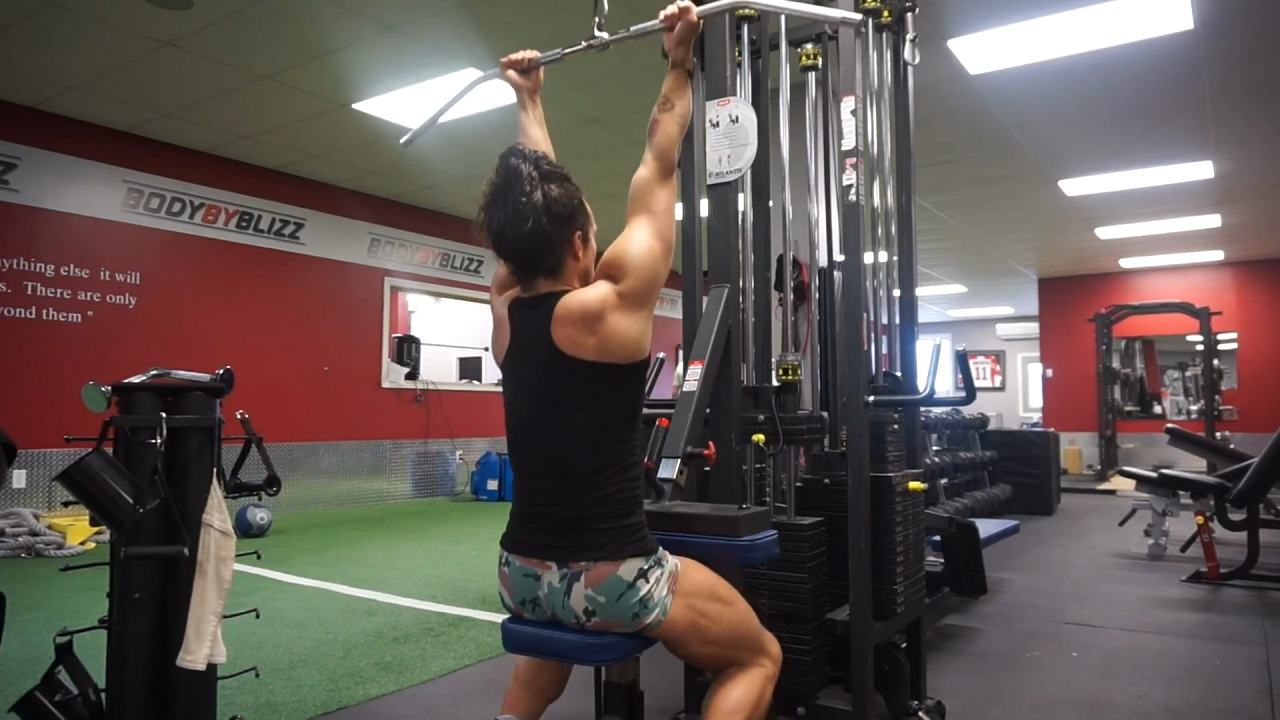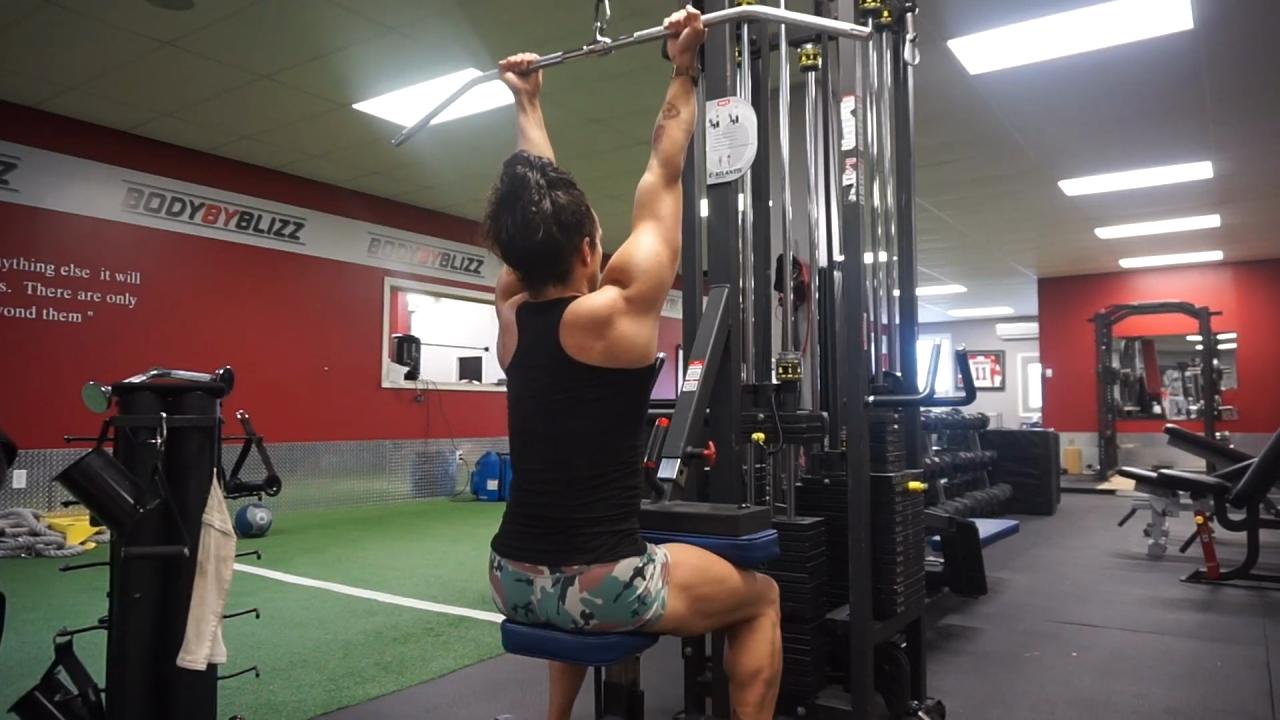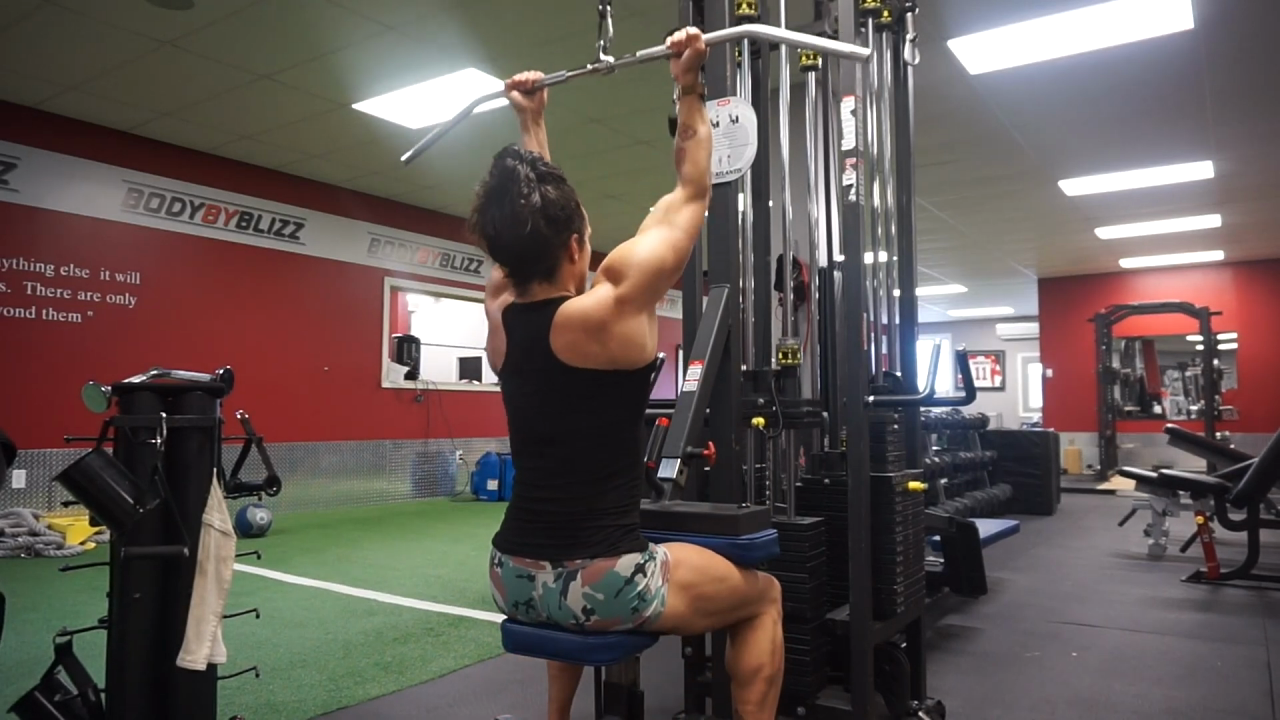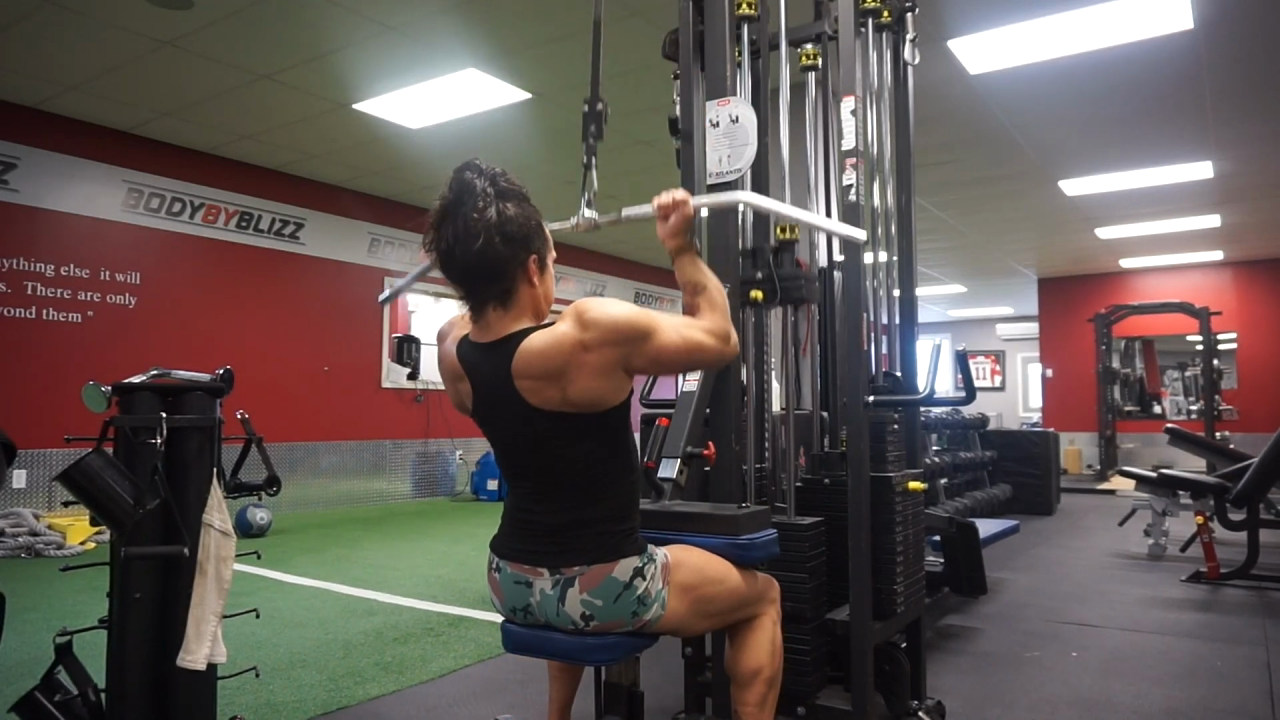
dt=0.5s
person 1, frame 1
left shoulder: (505, 307)
right shoulder: (609, 307)
left elbow: (535, 193)
right elbow: (657, 173)
left wrist: (528, 100)
right wrist: (680, 65)
left hip: (521, 577)
right hip: (605, 580)
left knee: (560, 621)
right knee: (756, 654)
person 1, frame 2
left shoulder: (511, 312)
right shoulder: (620, 311)
left elbow: (534, 200)
right elbow: (662, 178)
left wrist: (527, 104)
right wrist: (685, 72)
left hip: (514, 582)
right hip: (597, 586)
right knee: (760, 596)
person 1, frame 3
left shoulder: (497, 308)
right shoulder: (613, 305)
left elbow: (528, 218)
right elbow: (693, 193)
left wrist: (529, 124)
right wrist: (689, 90)
left hip: (515, 579)
right hip: (598, 584)
right knee: (762, 595)
person 1, frame 4
left shoulder: (452, 348)
right shoulder: (588, 337)
right elbow: (719, 338)
left wrist: (494, 231)
right wrist: (683, 250)
left hip: (512, 585)
right hip: (602, 588)
right knee: (761, 596)
